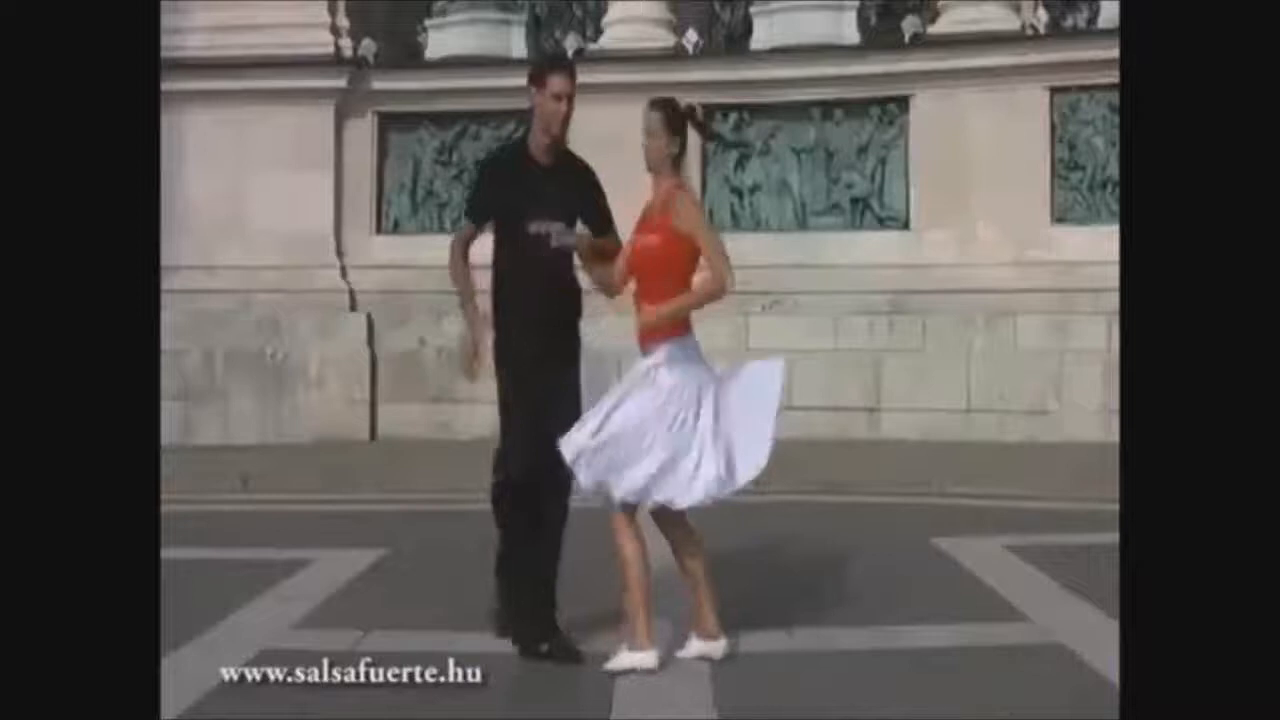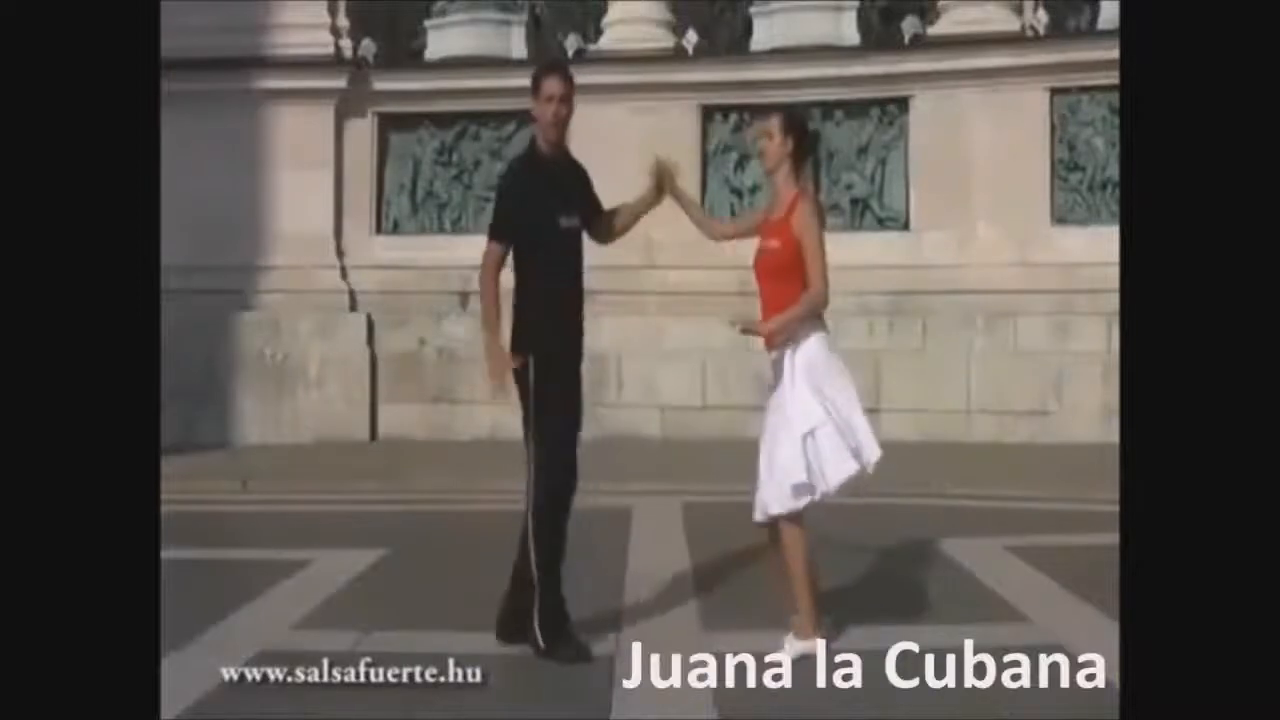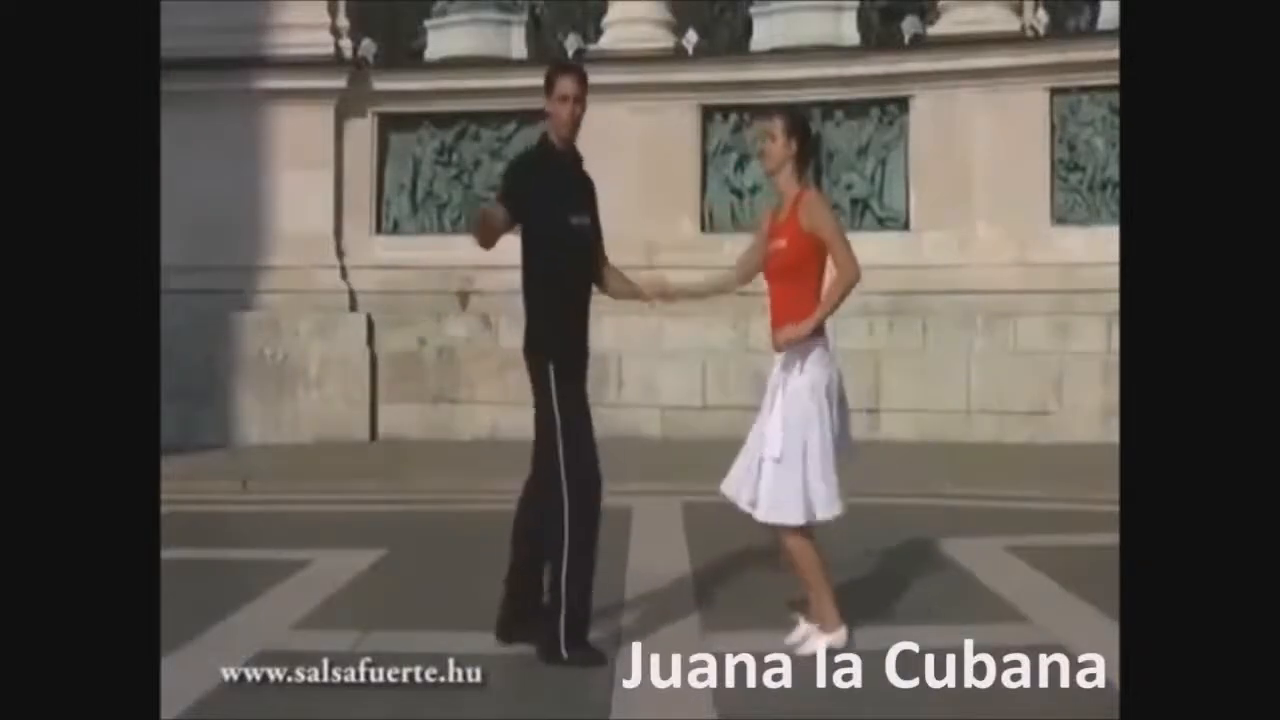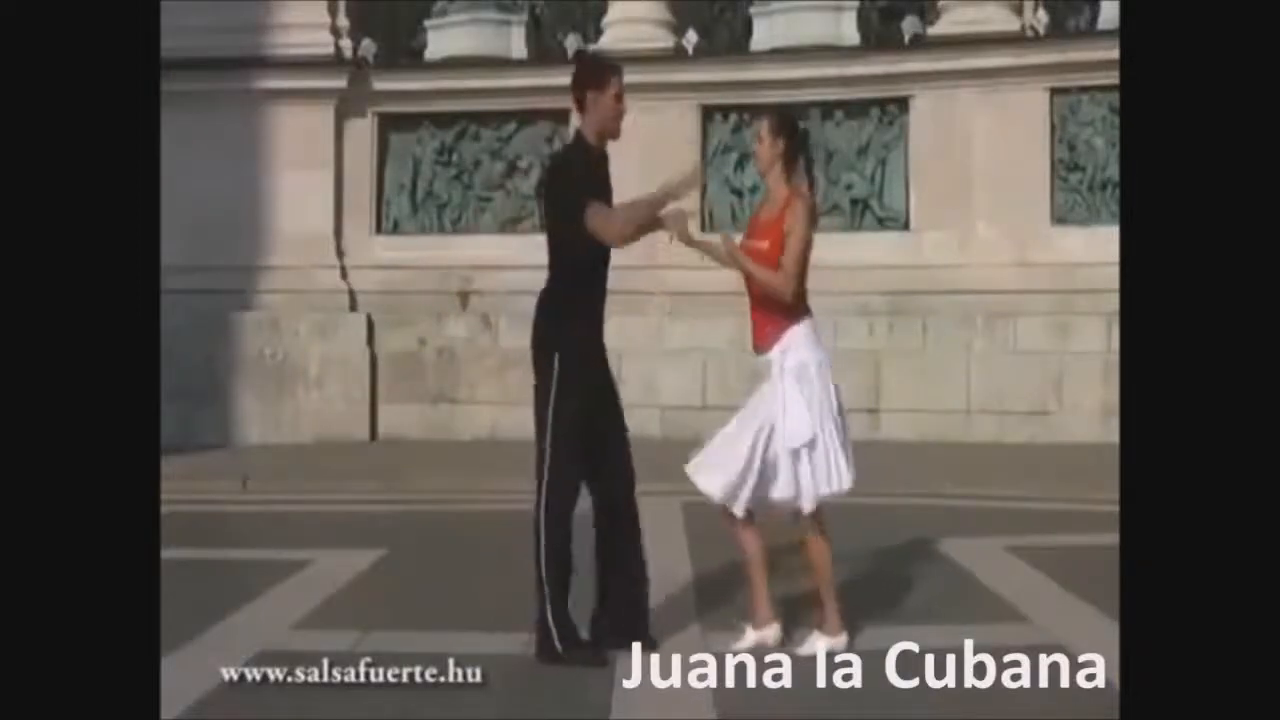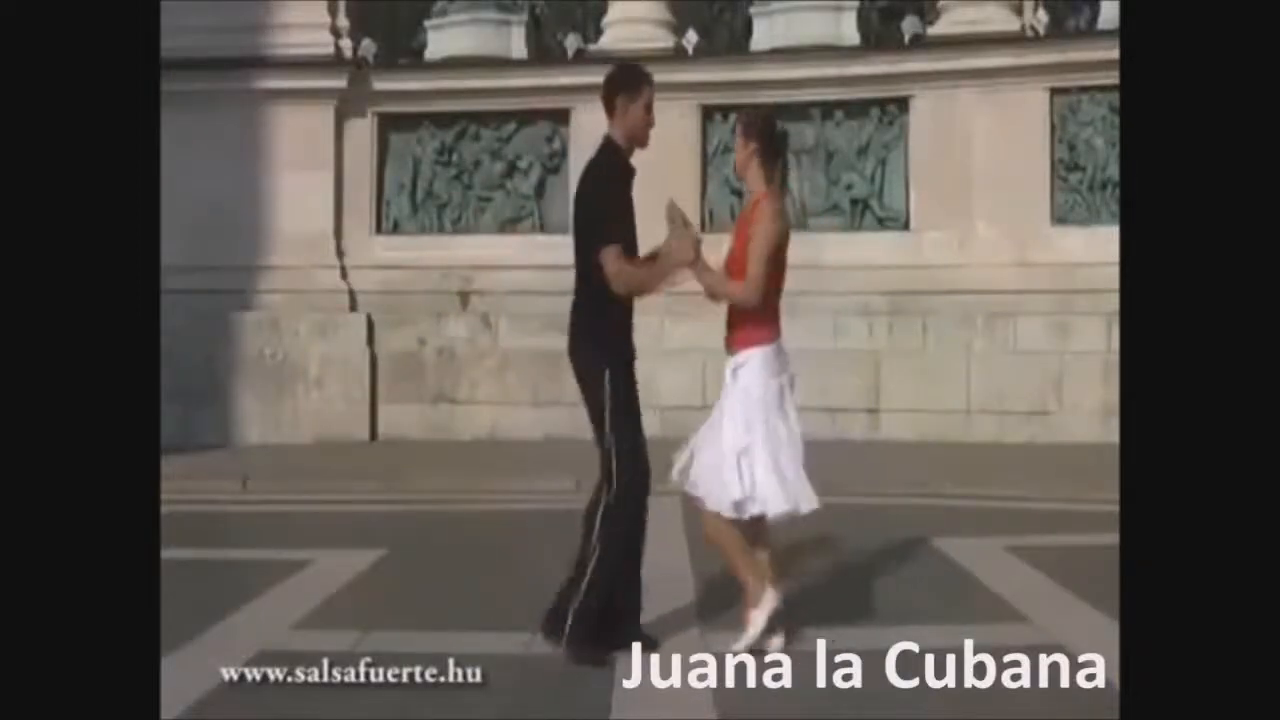
dt=0.4s
person 1, frame 1
left shoulder: (579, 176)
right shoulder: (500, 167)
left elbow: (610, 249)
right elbow: (459, 247)
left wrist: (587, 247)
right wrist: (472, 318)
left hip: (562, 345)
right hip: (515, 343)
left knee: (556, 478)
right knee: (517, 472)
left ankle: (538, 619)
right ankle: (526, 619)
person 1, frame 2
left shoulder: (574, 173)
right shoulder: (519, 177)
left elbow: (603, 228)
right elbow: (490, 268)
left wrist: (650, 199)
right wrist: (494, 345)
left hip: (566, 348)
right hip: (534, 352)
left knee: (559, 483)
right knee: (548, 480)
left ankle: (521, 613)
right ankle: (543, 625)
person 1, frame 3
left shoulder: (582, 179)
right shoulder: (530, 168)
left elbow: (600, 270)
right elbow: (493, 227)
left wrist: (641, 291)
right wrist: (482, 223)
left hip: (570, 345)
right hip: (550, 348)
left knee: (550, 480)
right knee: (577, 480)
left ankle: (521, 613)
right ankle: (562, 633)
person 1, frame 4
left shoulder: (596, 166)
right shoulder: (570, 167)
right elbow: (611, 231)
left wrist: (659, 217)
right wrist: (670, 193)
left hip: (587, 342)
right hip: (561, 345)
left knee: (615, 477)
right knee: (559, 483)
left ankle: (619, 615)
right ankle: (555, 632)
person 1, frame 5
left shoulder: (616, 173)
right shoulder: (604, 178)
right elbow: (619, 278)
left wrist: (664, 254)
right wrist: (674, 261)
left hip: (610, 349)
right hip: (599, 350)
left knee: (629, 480)
right knee: (622, 482)
left ankle: (613, 617)
right ankle: (571, 619)
person 2, frame 1
left shoulder: (682, 203)
right shoulder: (652, 208)
left elbow: (721, 278)
right elbow: (616, 280)
left wrist: (667, 309)
left hip: (672, 365)
right hip: (659, 366)
left knee: (626, 500)
right knee: (662, 504)
left ankle: (641, 641)
right ankle: (708, 628)
person 2, frame 2
left shoulder: (803, 207)
right shoulder: (768, 213)
left elbow: (819, 293)
right elbow: (718, 230)
left wrist: (772, 326)
right wrist: (674, 192)
left hip: (805, 359)
right hip: (782, 363)
left knee: (788, 502)
right knee: (778, 503)
left ankle: (805, 630)
right ankle: (806, 614)
person 2, frame 3
left shoulder: (812, 204)
right shoulder: (773, 220)
left elbow: (849, 270)
right elbow: (736, 276)
left wrist: (809, 324)
right wrist: (679, 291)
left hip: (805, 365)
right hip: (790, 367)
left knee: (782, 507)
right knee: (785, 503)
left ankle: (831, 621)
right ankle: (816, 612)
person 2, frame 4
left shoulder: (797, 206)
right shoulder: (759, 212)
left elbow: (787, 286)
right elbow: (751, 274)
left wrist: (738, 258)
right wrist: (697, 244)
left hip: (798, 358)
right hip: (776, 365)
left knee: (807, 504)
right knee: (733, 492)
left ankle: (832, 624)
right ankle: (763, 619)
person 2, frame 5
left shoulder: (770, 208)
right shoulder: (750, 211)
left elbow: (749, 292)
right elbow: (723, 281)
left wrist: (701, 274)
right wrist: (693, 261)
left hip: (756, 367)
right hip: (744, 368)
left knee: (711, 502)
right knee: (742, 506)
left ankle: (758, 592)
right ankle: (764, 624)
